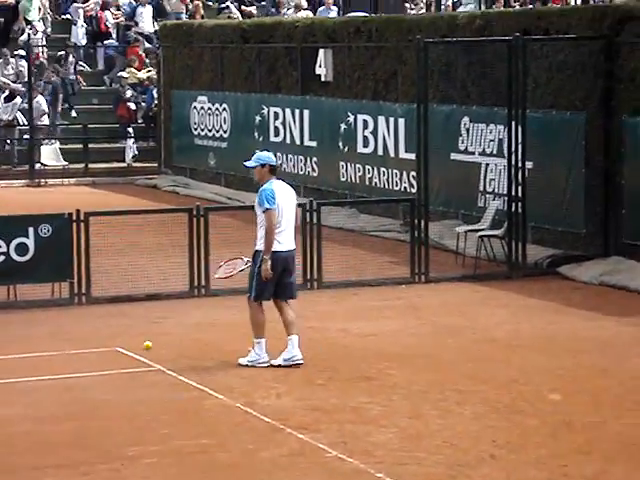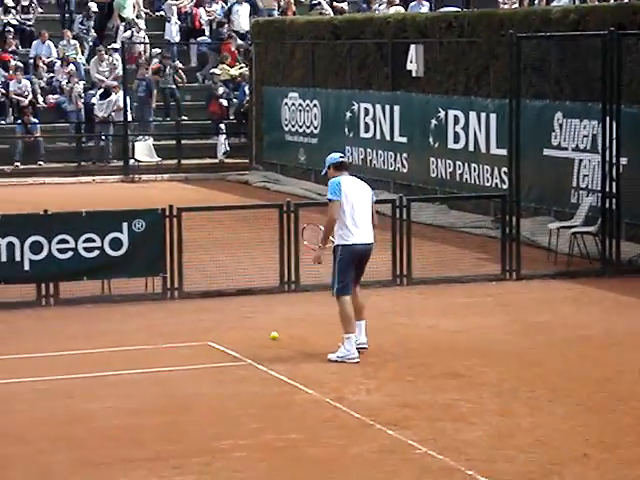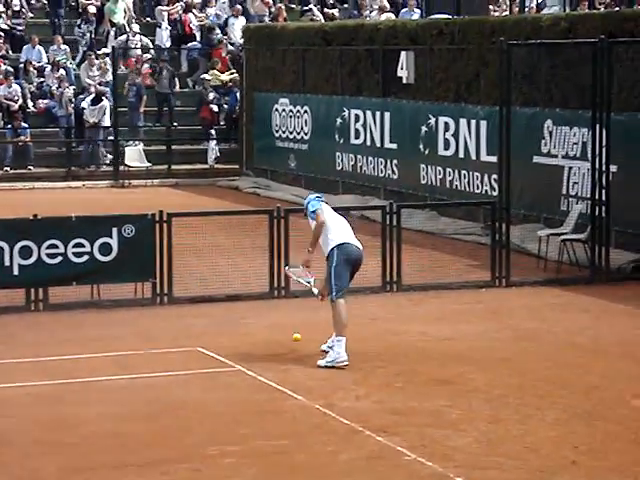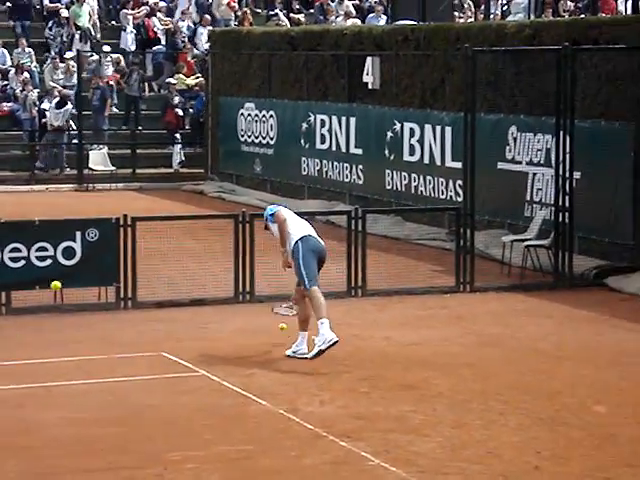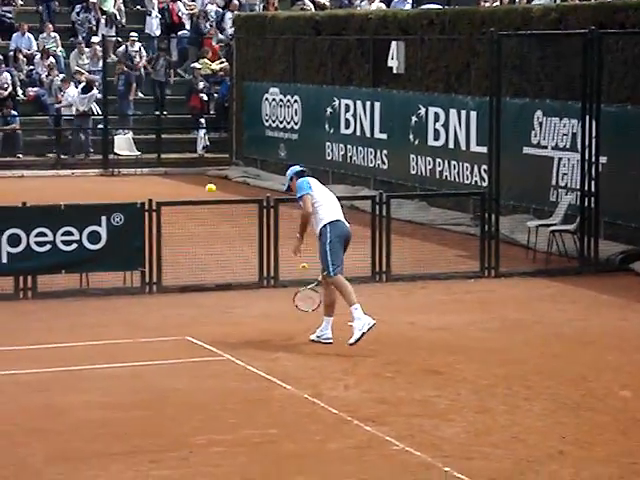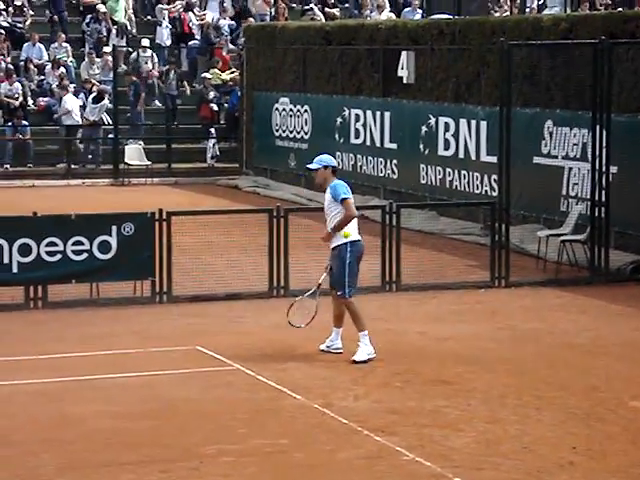
dt=0.3s
person 1, frame 1
left shoulder: (266, 190)
right shoulder: (289, 190)
left elbow: (270, 225)
left wrist: (265, 258)
left hip: (271, 252)
right hip: (289, 251)
left knee: (255, 301)
right knee: (284, 302)
left ankle: (259, 354)
right ankle: (293, 351)
person 1, frame 2
left shoulder: (336, 183)
right shoulder: (365, 186)
left elbow: (332, 217)
right elbow: (373, 220)
left wrist: (321, 246)
left hip: (347, 244)
right hip: (367, 243)
left knee: (343, 295)
right knee: (353, 286)
left ankle: (349, 349)
right ankle: (360, 336)
person 1, frame 3
left shoulder: (314, 206)
left elbow: (321, 221)
right elbow: (330, 262)
left wrist: (310, 251)
right wrist: (324, 286)
left hip: (340, 249)
right hip: (356, 250)
left knee: (338, 299)
right knee: (337, 295)
left ankle: (339, 351)
right ankle: (336, 341)
person 1, frame 4
left shoulder: (272, 211)
left elbow: (283, 219)
right elbow: (302, 270)
left wrist: (284, 251)
right wrist: (298, 293)
left hip: (305, 245)
right hip: (318, 246)
left knee: (312, 289)
right knee: (303, 293)
left ankle: (326, 334)
right ankle: (300, 346)
person 1, frame 5
left shoulder: (303, 182)
right shoulder: (321, 188)
left elbow: (308, 210)
left wrist: (300, 237)
left hip: (331, 229)
right hip: (340, 228)
left knee: (334, 276)
right knee: (327, 279)
left ankle: (360, 319)
right ankle: (325, 331)
person 1, frame 6
left shoulder: (337, 185)
right shoulder: (333, 190)
left elbow: (352, 213)
left wrist: (330, 232)
right wrist: (333, 257)
left hip: (348, 245)
right hip: (341, 246)
left knee: (346, 296)
right knee: (337, 293)
left ankle: (366, 345)
right ankle: (335, 341)
